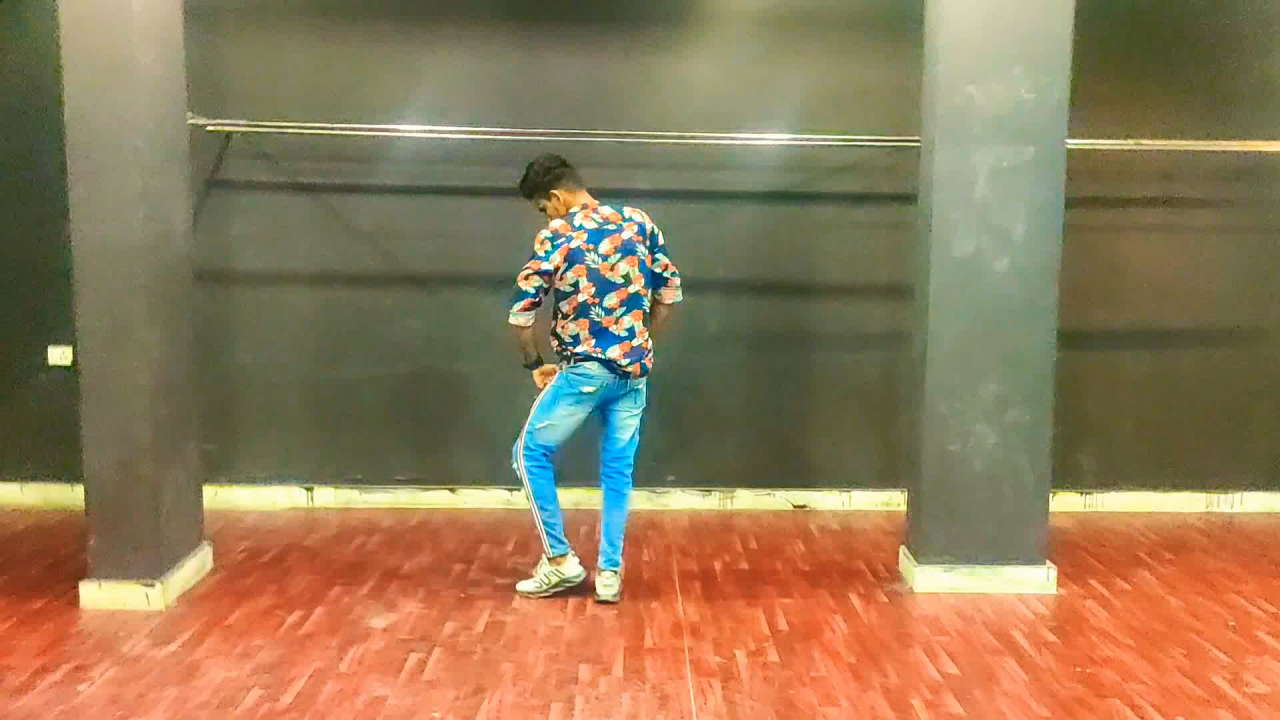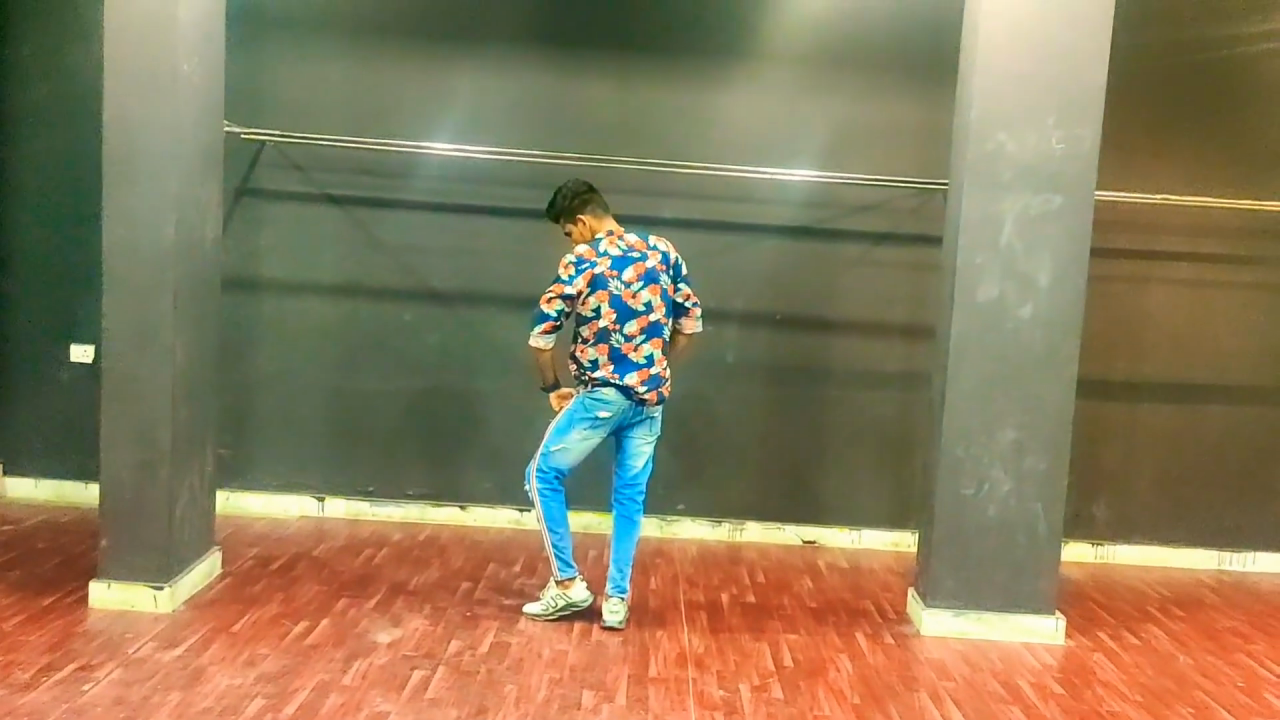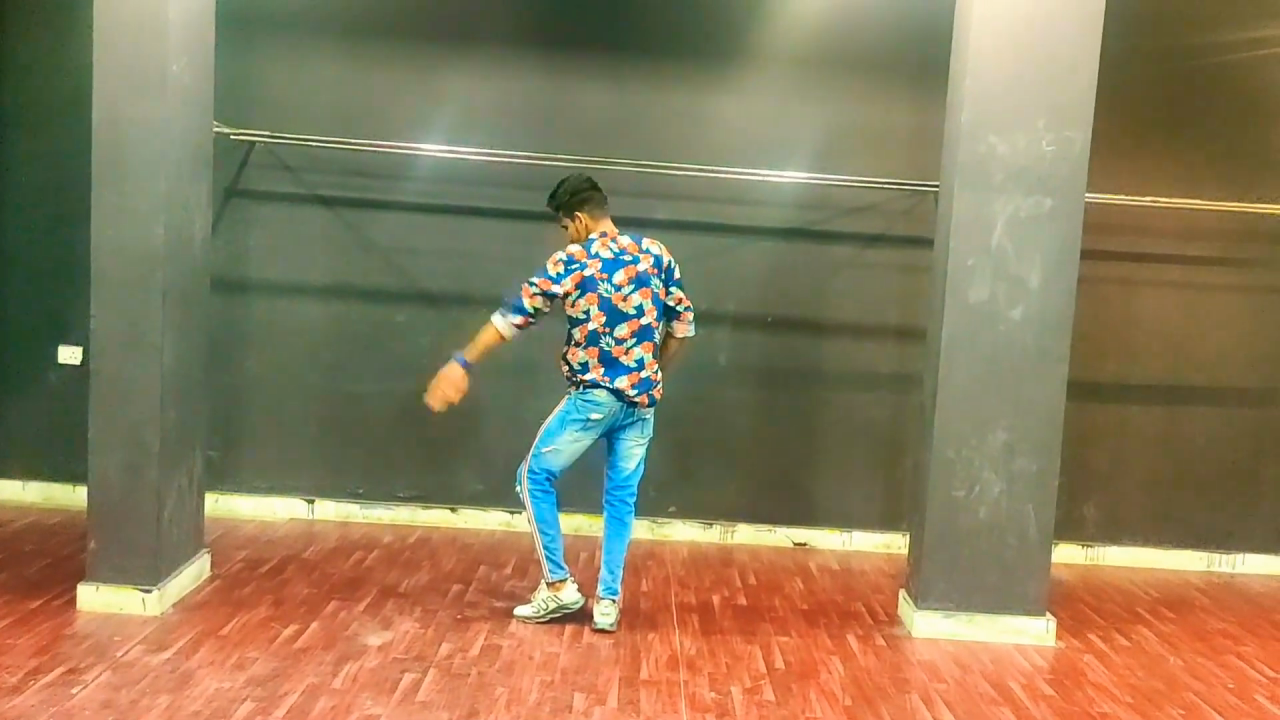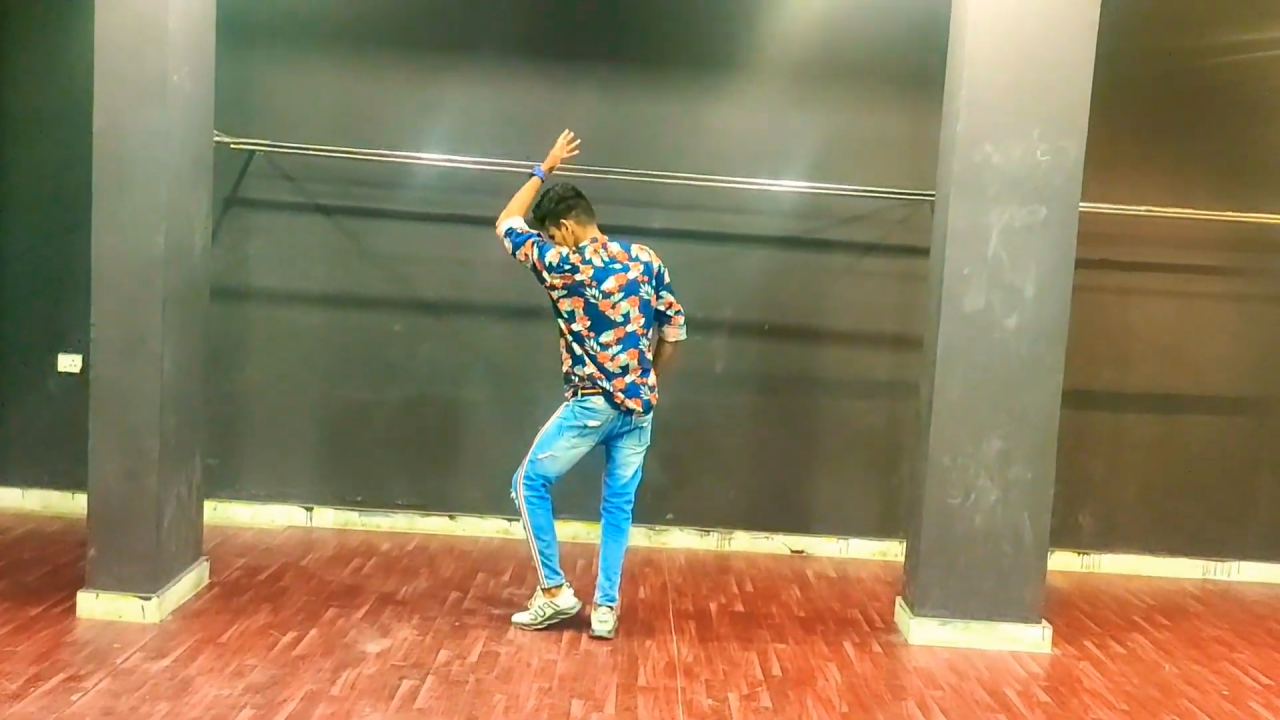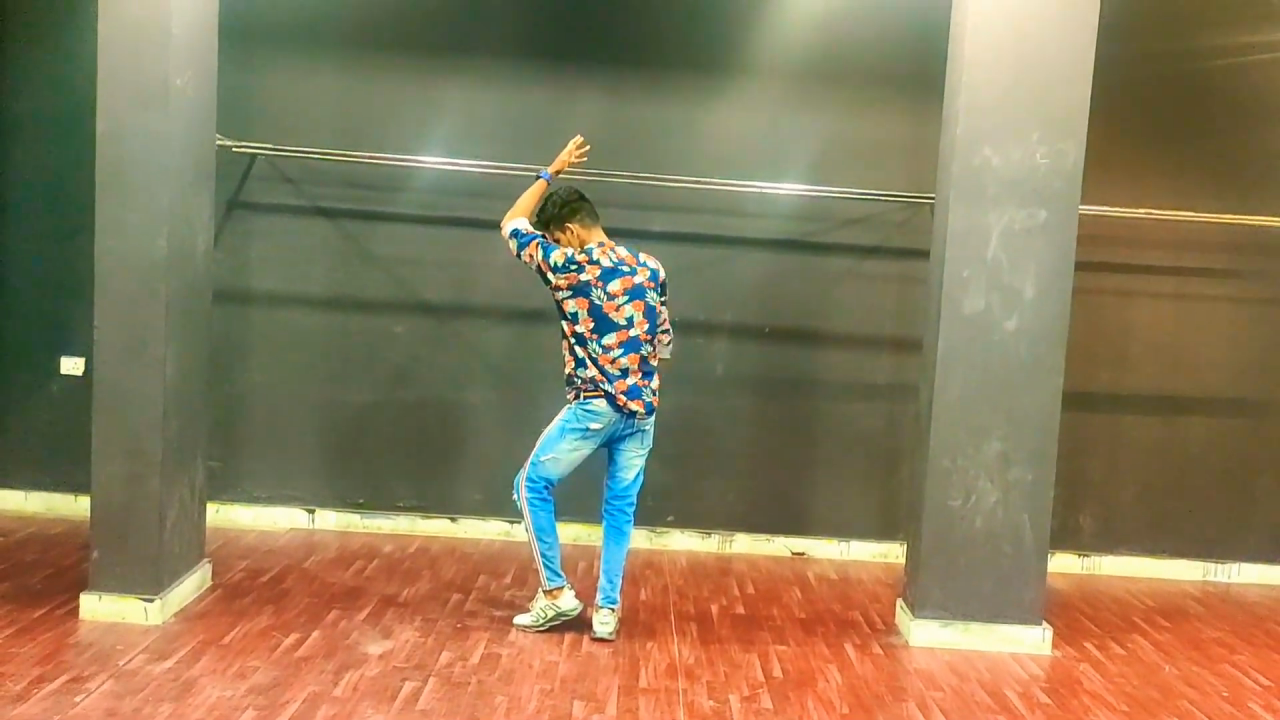
dt=1s
person 1, frame 1
left shoulder: (555, 236)
right shoulder: (637, 221)
left elbow: (520, 313)
right elbow: (670, 291)
left wrist: (535, 364)
left hip: (585, 370)
right hip: (634, 370)
left knee: (530, 453)
right knee: (618, 469)
left ankle: (560, 560)
right ankle: (610, 573)
person 1, frame 2
left shoulder: (580, 261)
right shoulder: (662, 251)
left elbow: (541, 335)
right elbow: (690, 321)
left wrist: (552, 388)
left hip: (602, 395)
right hip: (651, 397)
left knee: (543, 475)
right knee: (630, 496)
left ankle: (568, 584)
right ankle: (617, 599)
person 1, frame 3
left shoulder: (569, 263)
right shoulder: (656, 254)
left elbow: (513, 315)
right elbow: (683, 324)
left wrist: (461, 364)
left hip: (594, 396)
right hip: (642, 398)
left knee: (535, 478)
right knee: (622, 497)
left ankle: (557, 587)
right ankle: (607, 601)
person 1, frame 4
left shoulder: (562, 265)
right shoulder: (646, 259)
left elbow: (508, 224)
right elbow: (673, 329)
left wrist: (545, 169)
left hip: (591, 405)
right hip: (640, 406)
left knee: (530, 482)
right knee: (619, 505)
left ankle: (555, 591)
right ankle: (606, 608)
person 1, frame 5
left shoulder: (567, 265)
right shoulder: (650, 269)
left elbow: (511, 225)
left wrist: (553, 171)
left hip: (592, 407)
right hip: (642, 410)
left knee: (533, 486)
right knee: (621, 508)
left ankle: (556, 593)
right ankle: (608, 611)
